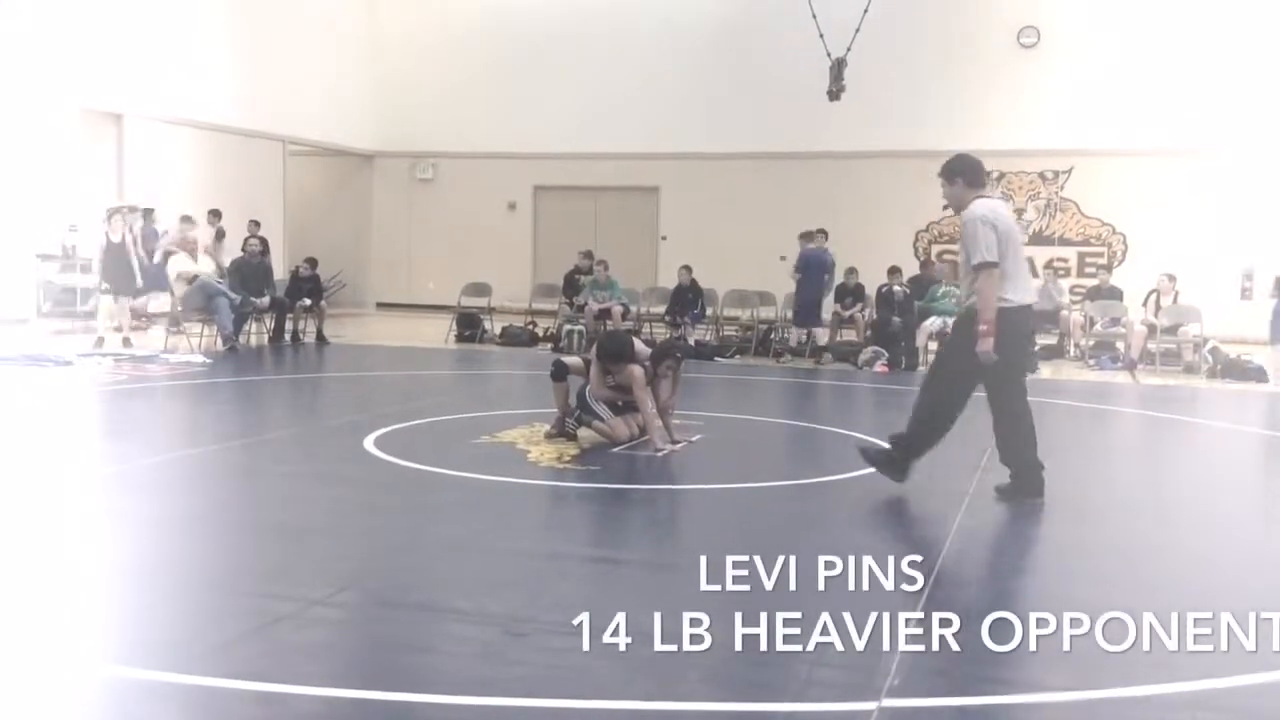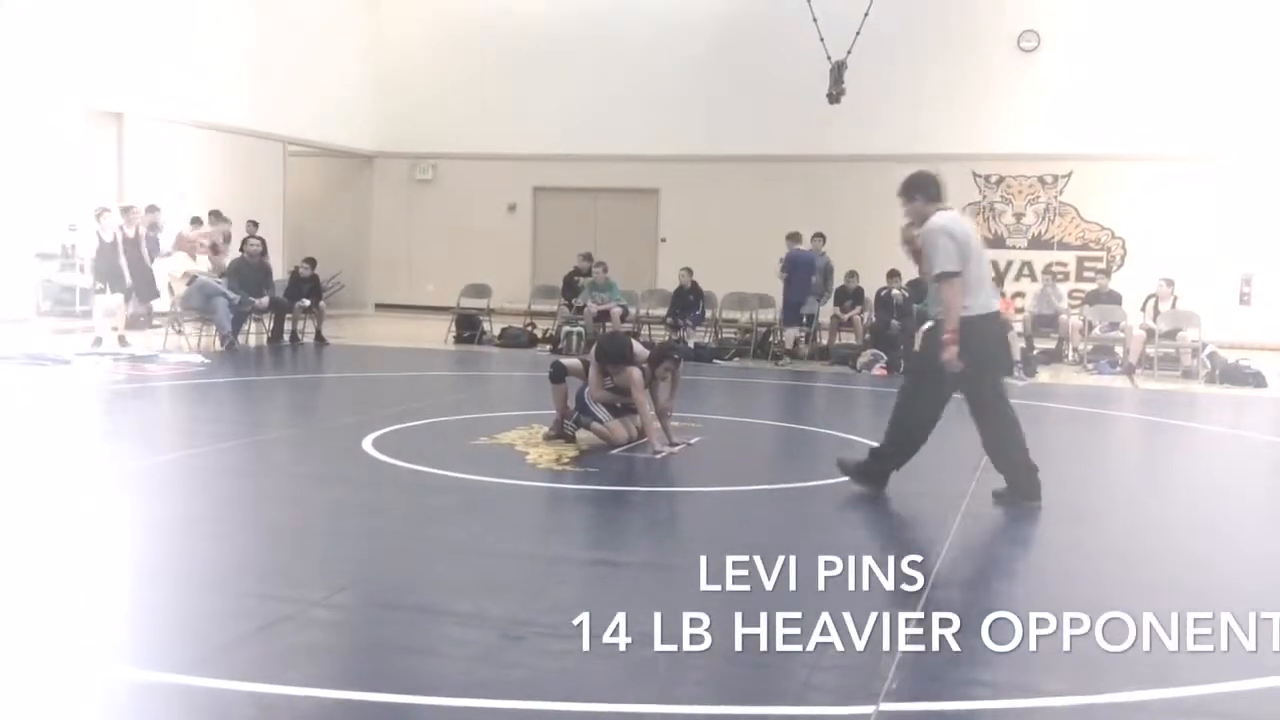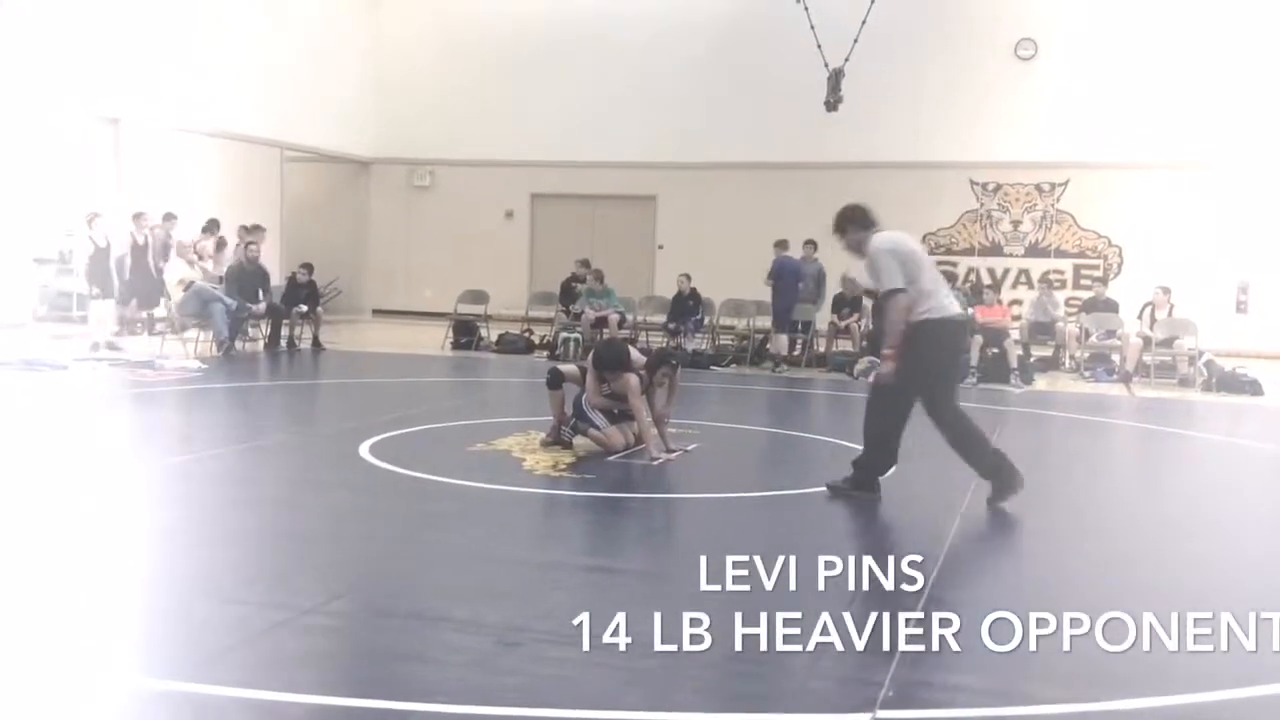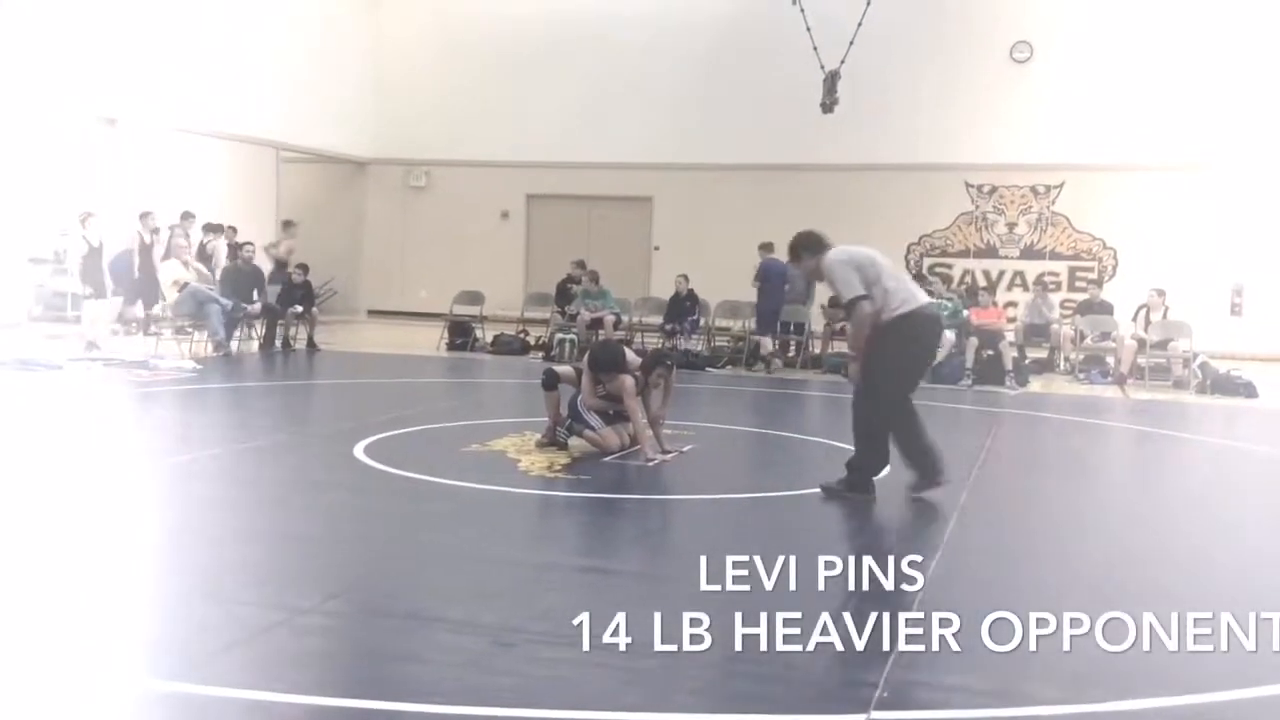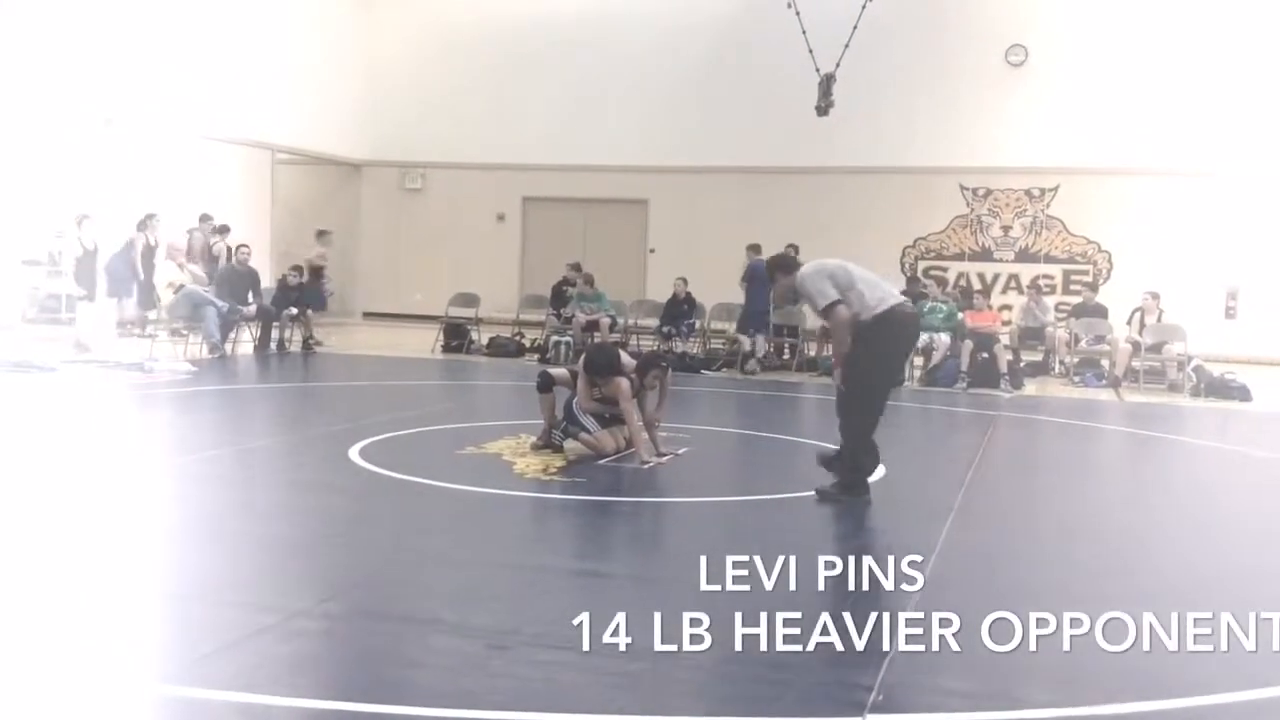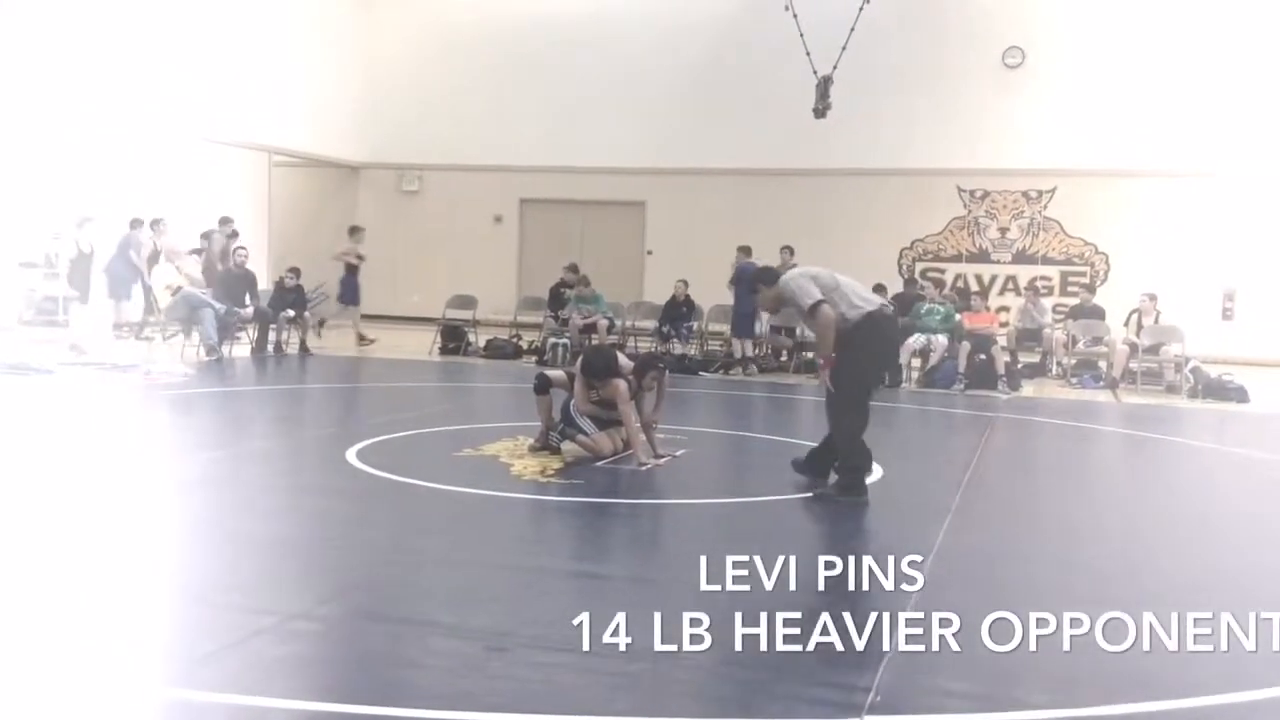
dt=0.2s
person 1, frame 1
left shoulder: (976, 215)
right shoulder: (998, 210)
left elbow: (988, 274)
left wrist: (985, 331)
left hip: (995, 316)
right hip: (1020, 314)
left knee: (943, 389)
right knee: (1010, 399)
left ankle: (900, 458)
right ankle: (1029, 479)
person 1, frame 2
left shoulder: (936, 227)
right shoulder: (958, 222)
left elbow: (950, 286)
left wrist: (949, 341)
right wrist: (917, 253)
left hip: (966, 327)
right hip: (989, 322)
left knee: (917, 399)
right knee: (991, 407)
left ankle: (877, 469)
right ankle: (1023, 484)
person 1, frame 3
left shoulder: (877, 248)
right shoulder: (895, 240)
left elbow: (898, 303)
left wrist: (888, 355)
left hip: (930, 331)
right hip: (950, 325)
left knee: (885, 402)
right knee: (943, 408)
left ankle: (865, 478)
right ankle: (1001, 474)
person 1, frame 4
left shoulder: (833, 262)
right shoulder: (850, 255)
left elbow: (865, 312)
left wrist: (856, 358)
left hip: (905, 326)
right hip: (926, 320)
left knee: (870, 403)
right knee: (895, 401)
left ankle: (860, 478)
right ankle: (927, 468)
person 1, frame 5
left shoulder: (806, 276)
right shoulder: (818, 272)
left elbow: (841, 317)
left wrist: (839, 363)
left hip: (886, 326)
right hip: (903, 320)
left knee: (853, 403)
right knee: (865, 401)
left ankle: (854, 481)
right ankle: (848, 462)
person 1, frame 6
left shoulder: (790, 282)
right shoulder: (796, 284)
left elbow: (826, 315)
left wrist: (825, 364)
left hip: (870, 328)
right hip: (880, 325)
left knee: (843, 406)
right knee: (847, 404)
left ankle: (852, 483)
right ankle: (820, 463)
